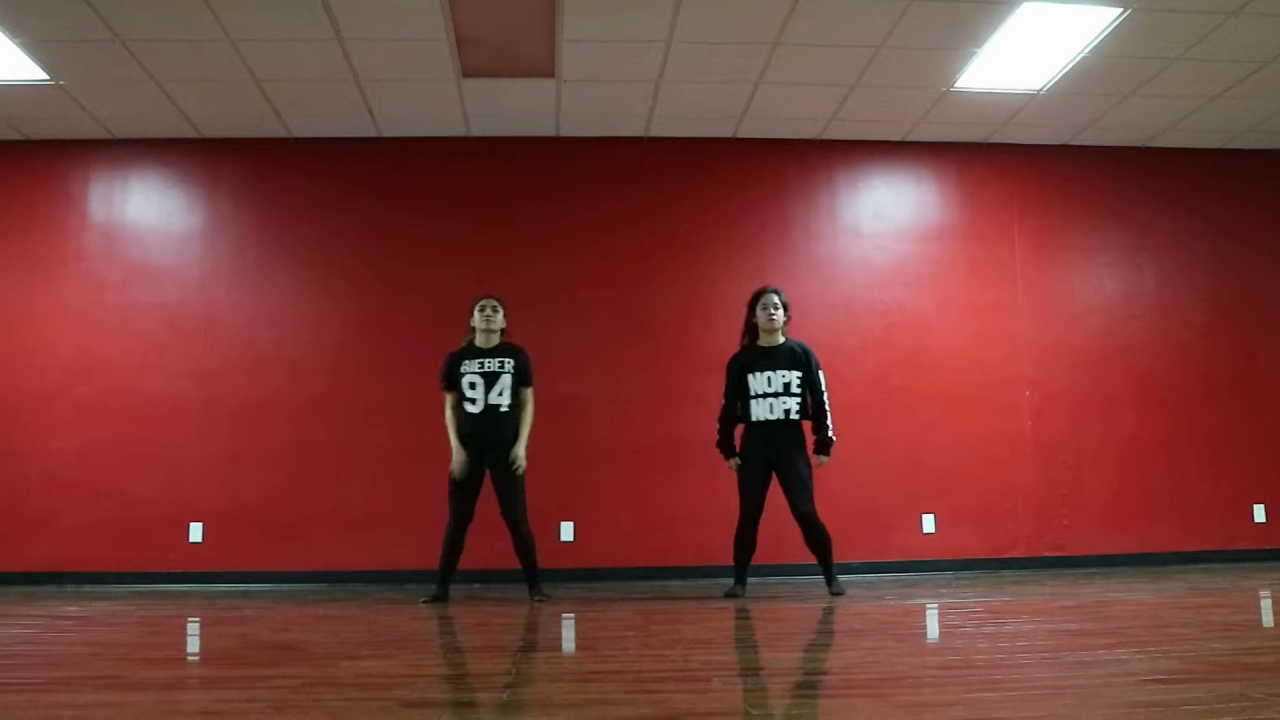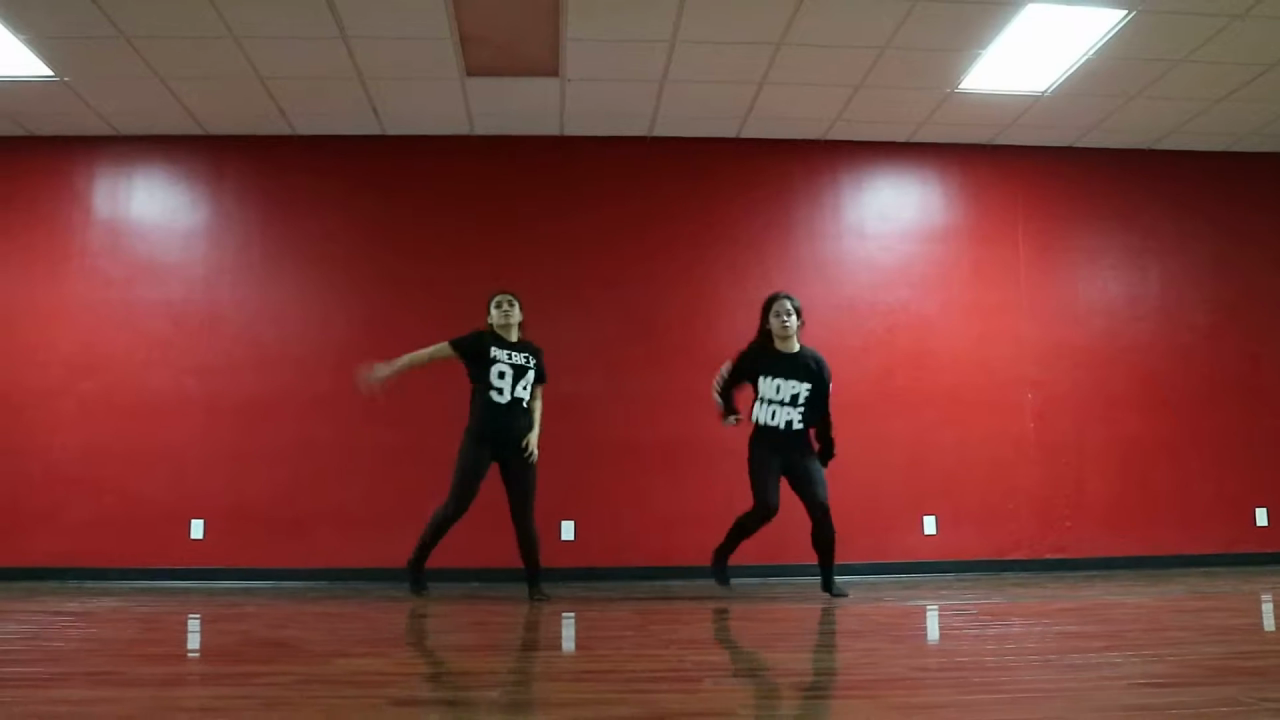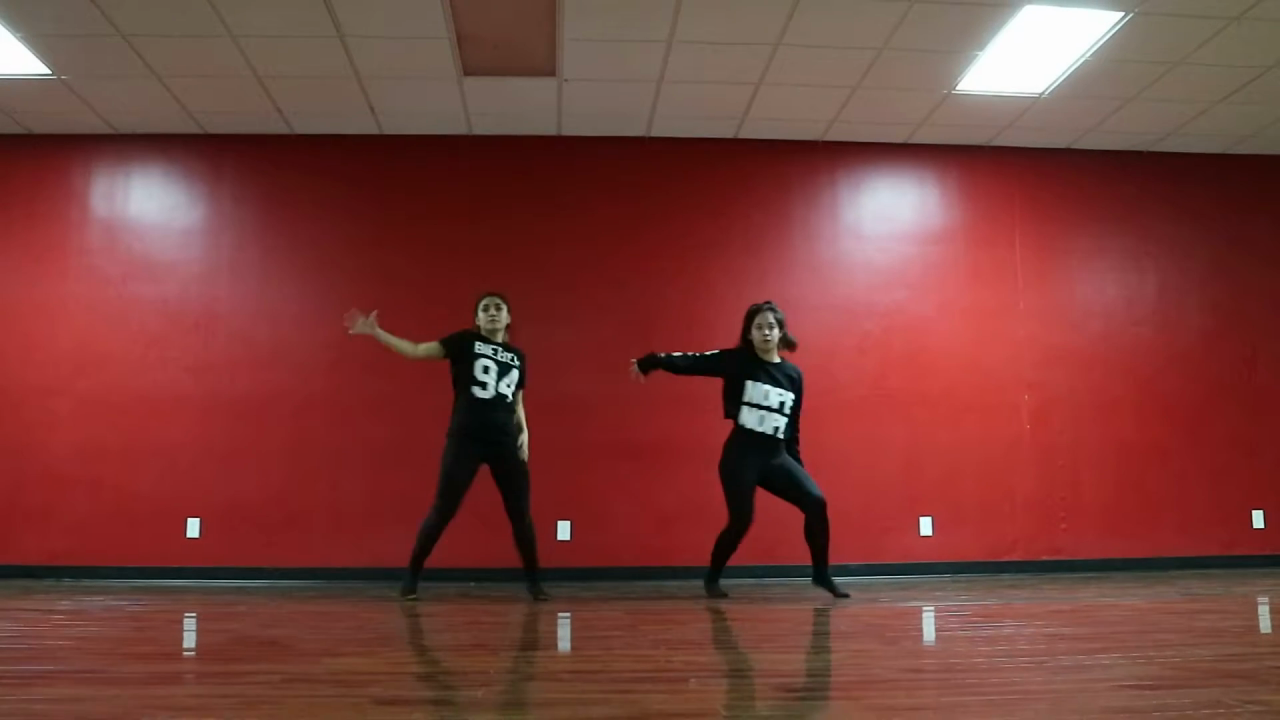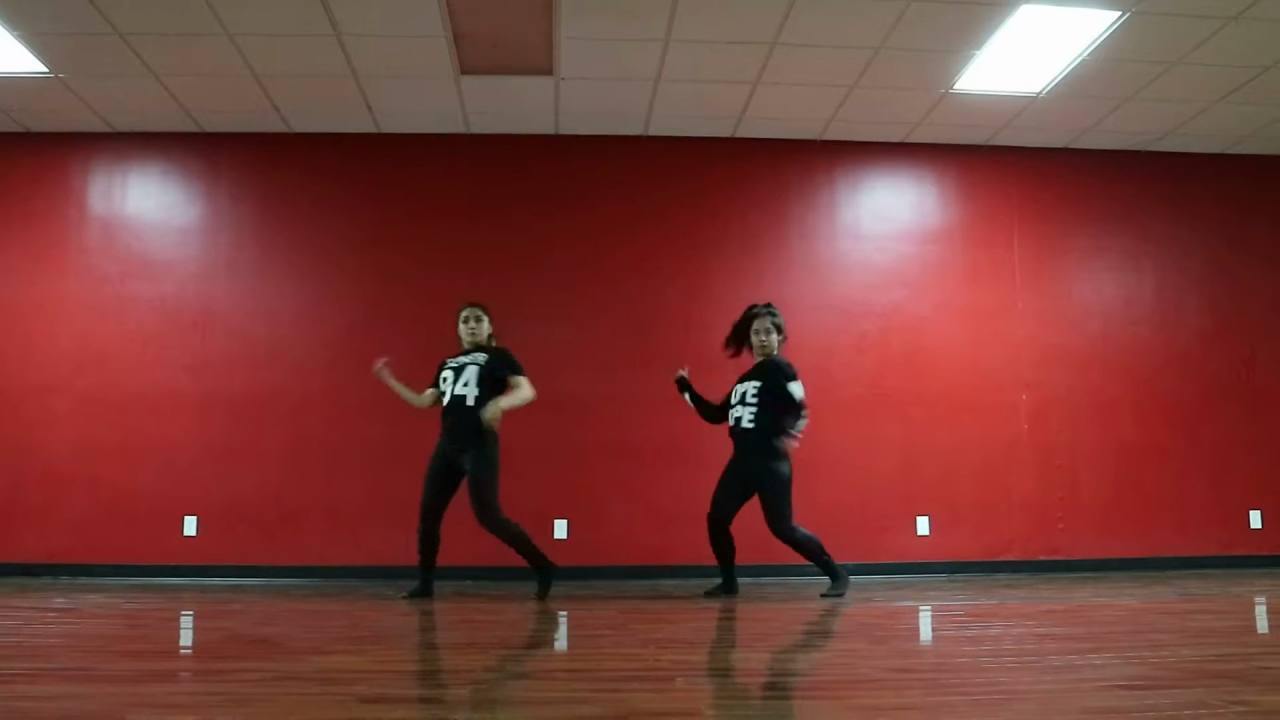
dt=0.3s
person 1, frame 1
left shoulder: (516, 355)
right shoulder: (457, 359)
left elbow: (527, 403)
right elbow: (450, 406)
left wrist: (522, 444)
right wrist: (455, 446)
left hip: (505, 447)
right hip: (468, 448)
left knee: (516, 518)
right knee: (458, 518)
left ankle: (534, 584)
right ankle: (442, 587)
person 1, frame 2
left shoulder: (534, 353)
right shoulder: (480, 341)
right elbow: (432, 352)
left wrist: (535, 432)
right wrist: (389, 369)
left hip: (518, 442)
right hip: (481, 438)
left knee: (524, 515)
right knee: (456, 505)
left ankle: (534, 583)
right ankle: (416, 566)
person 1, frame 3
left shoulder: (518, 357)
right shoulder: (466, 341)
right elbow: (417, 352)
left wrist: (525, 432)
right wrist: (376, 333)
left hip: (506, 441)
right hip: (466, 438)
left knee: (520, 511)
right knee: (443, 509)
left ankle: (533, 580)
right ankle: (412, 575)
person 1, frame 4
left shoulder: (498, 356)
right shoulder: (449, 361)
left elbow: (528, 391)
right elbow: (425, 401)
left wrist: (501, 403)
right wrist: (390, 380)
left hip: (479, 445)
right hip: (447, 446)
left knee: (487, 514)
right knee: (428, 513)
left ankle: (544, 569)
right ankle: (425, 582)
person 2, frame 1
left shoulder: (802, 353)
right shoulder: (741, 360)
left elbow: (820, 398)
right elbow: (729, 407)
left wrist: (824, 443)
right wrist: (727, 448)
left hip: (791, 441)
right hip: (754, 444)
left knee: (805, 512)
right knee: (749, 514)
left ankle: (831, 577)
right ankle: (739, 580)
person 2, frame 2
left shoulder: (816, 363)
right shoulder: (756, 355)
left elbow: (823, 412)
right elbow: (725, 380)
left wrist: (827, 452)
right wrist: (728, 412)
left hip: (801, 448)
right hip: (765, 445)
left knee: (820, 507)
right knee: (766, 507)
left ankle: (828, 578)
right ankle: (722, 554)
person 2, frame 3
left shoulder: (793, 375)
right shoulder: (735, 360)
left elbow: (793, 423)
right elbow: (692, 362)
left wrist: (794, 459)
right wrist: (649, 362)
left hip: (776, 456)
right hip: (741, 454)
left knee: (816, 502)
right knee: (740, 522)
left ankle: (822, 574)
right ankle: (712, 578)
person 2, frame 4
left shoulder: (779, 369)
right shoulder: (748, 377)
left elbow: (797, 409)
right elbow: (717, 416)
left wrist: (787, 434)
right wrist: (686, 388)
left hip: (769, 458)
right hip: (742, 458)
left knee: (781, 527)
right knee: (717, 518)
left ankle: (838, 576)
right ankle: (729, 581)
